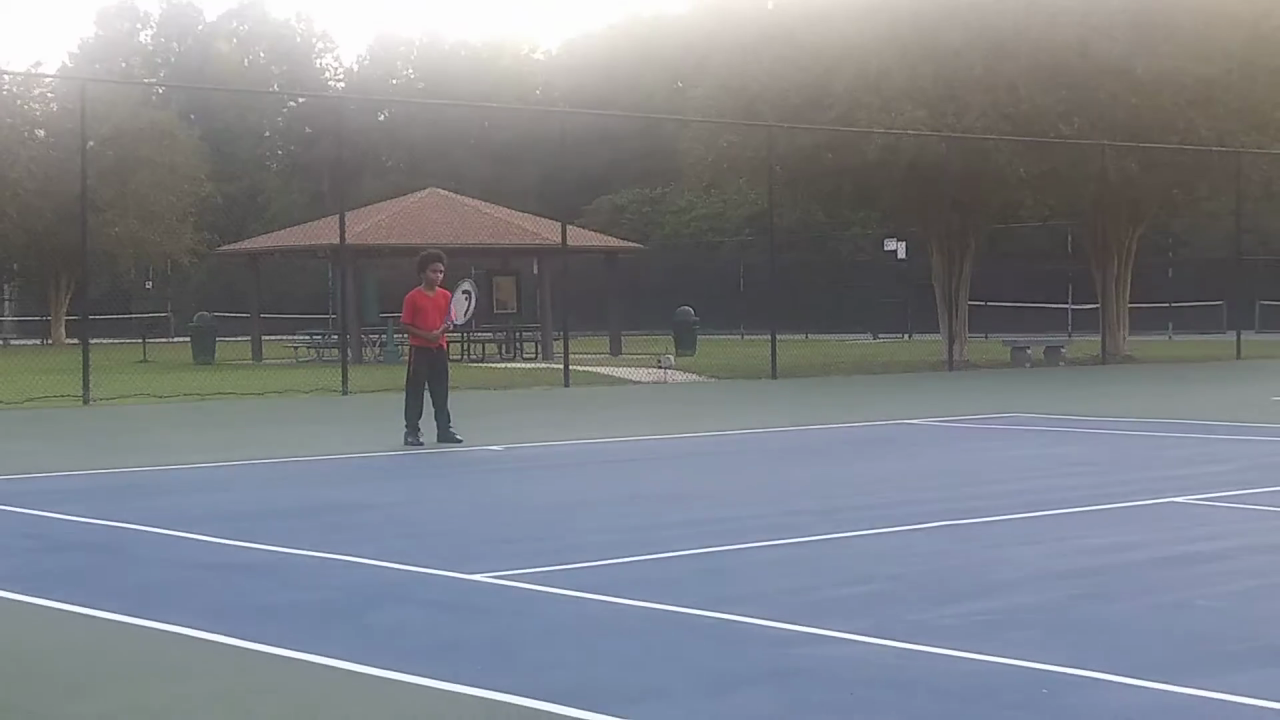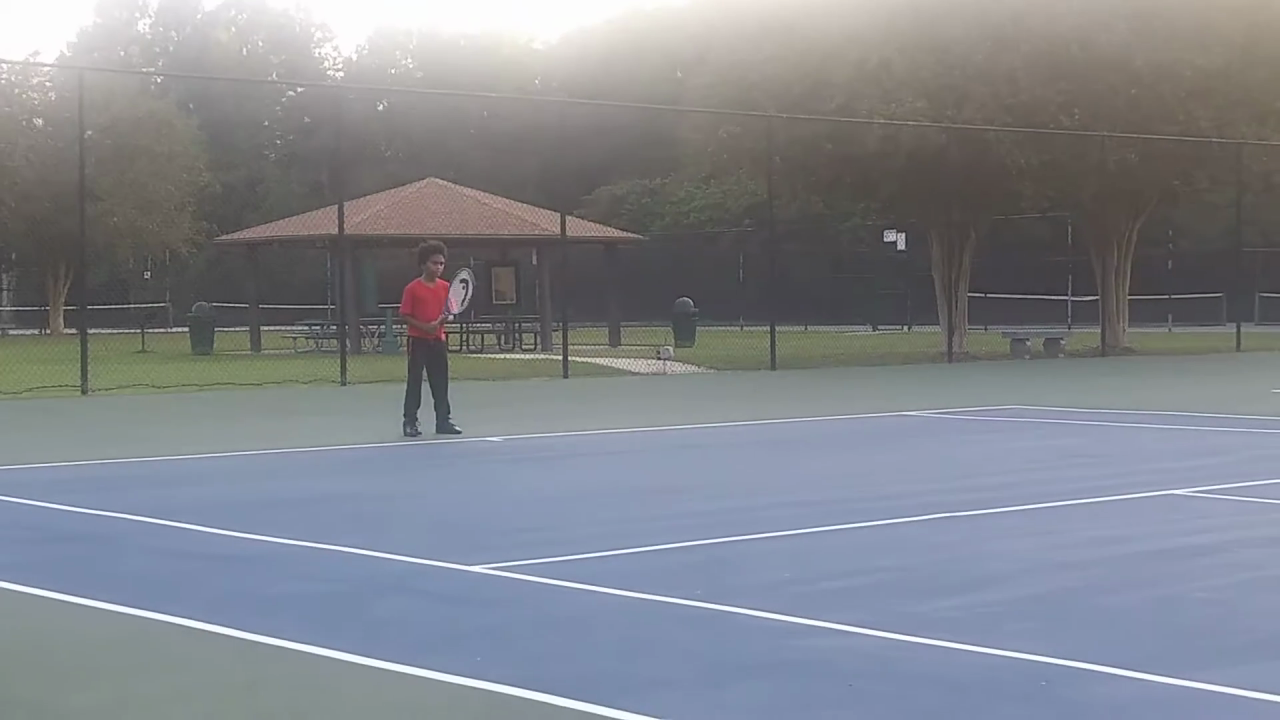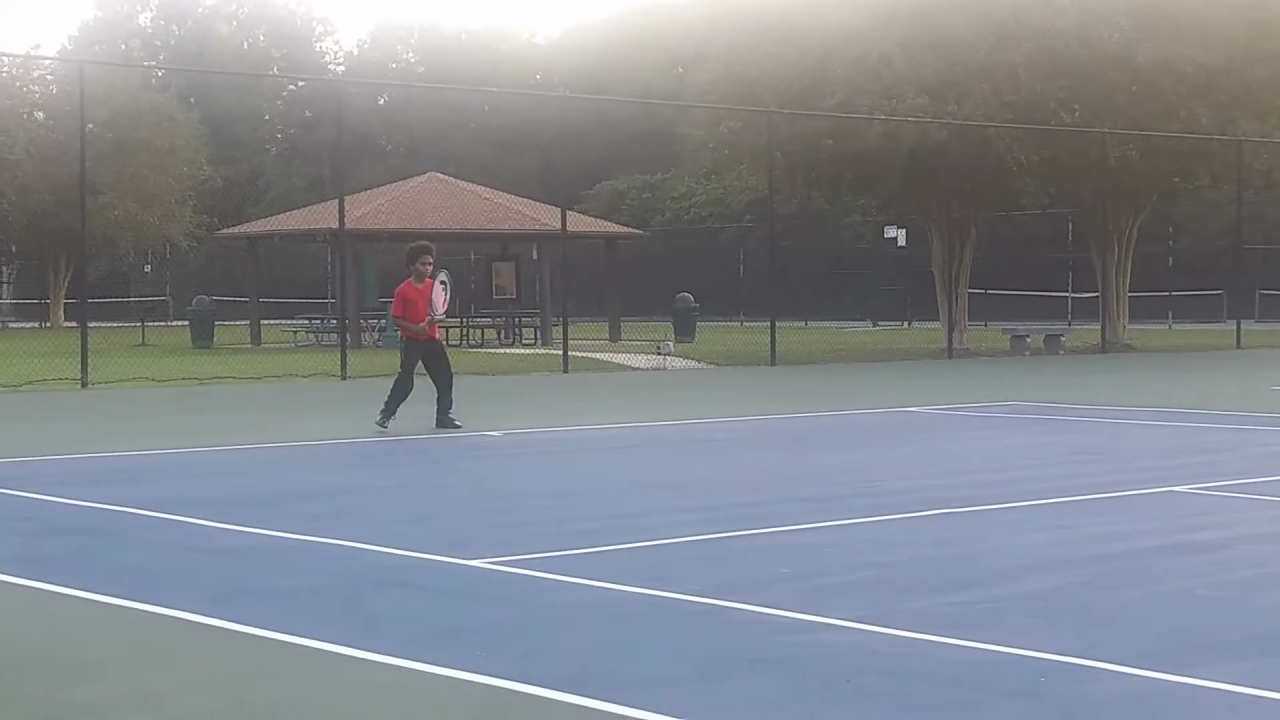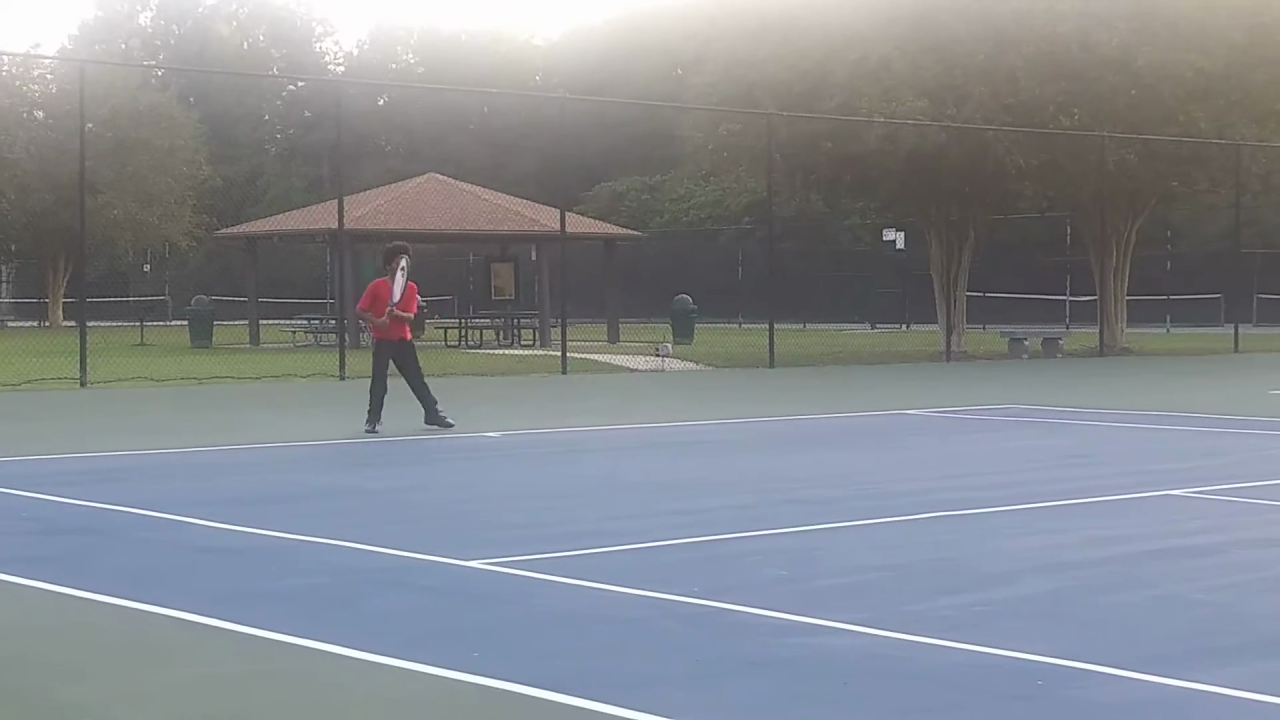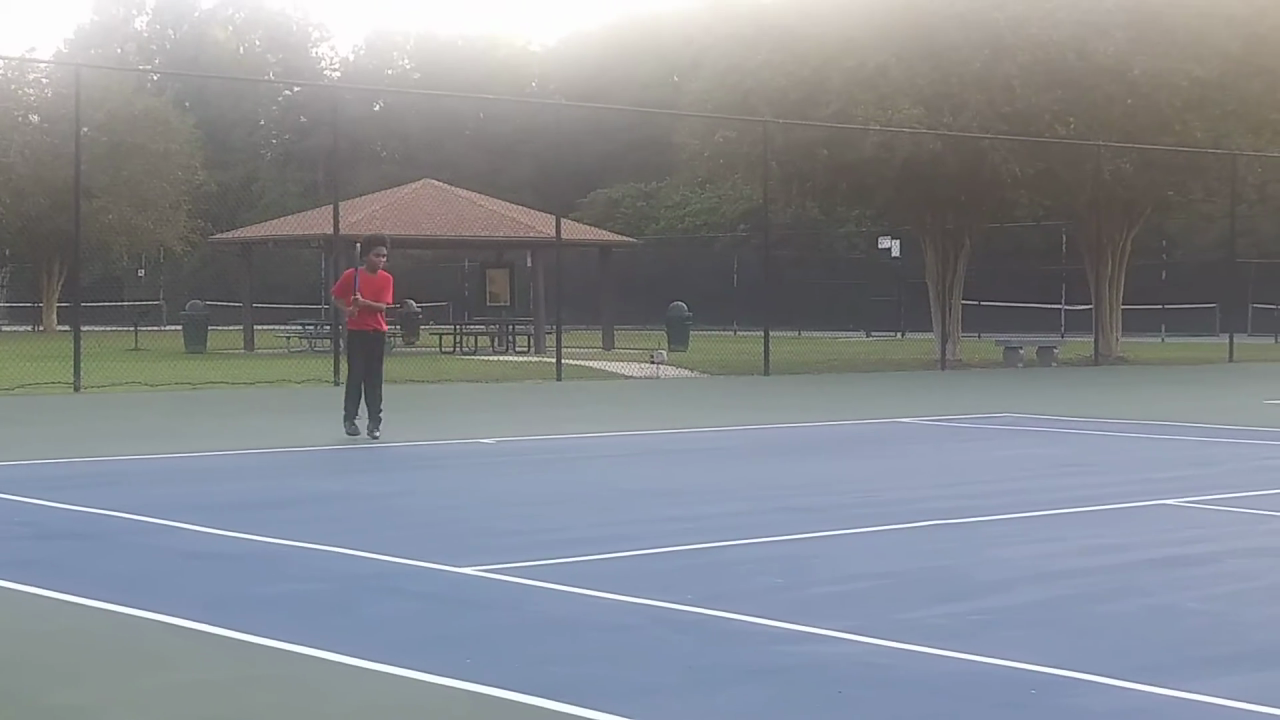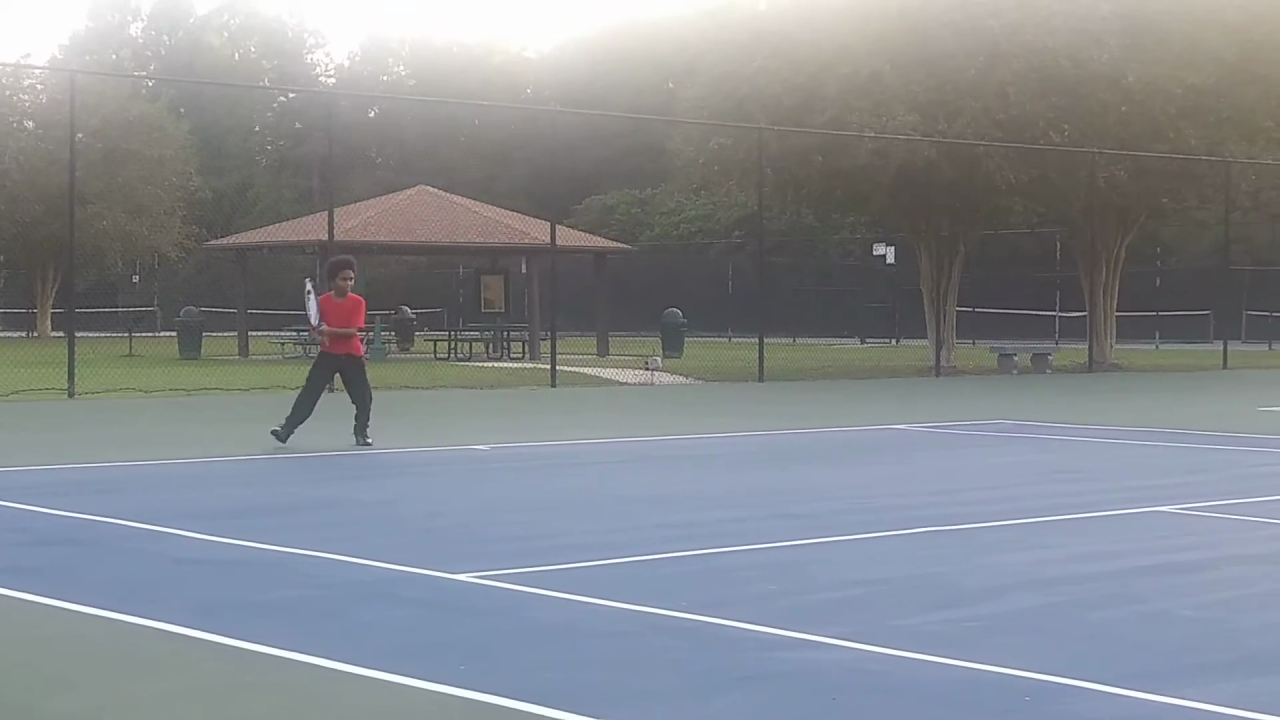
dt=0.2s
person 1, frame 1
left shoulder: (446, 296)
right shoulder: (412, 297)
left elbow: (449, 323)
right elbow: (406, 325)
left wrist: (446, 327)
right wrist: (427, 335)
left hip: (439, 349)
right hip: (420, 349)
left knee: (440, 391)
right knee: (415, 391)
left ankle: (444, 429)
right ankle: (412, 431)
person 1, frame 2
left shoulder: (446, 287)
right shoulder: (412, 288)
right elbow: (405, 316)
left wrist: (445, 319)
right wrist: (424, 326)
left hip: (438, 340)
right hip: (418, 340)
left knee: (441, 383)
right knee: (415, 381)
left ankle: (443, 421)
right ankle: (410, 422)
person 1, frame 3
left shoulder: (435, 287)
right shoulder: (403, 290)
right elbow: (396, 319)
left wrist: (435, 320)
right wrist: (415, 328)
left hip: (432, 340)
right hip: (411, 340)
left knee: (445, 377)
right knee: (405, 379)
left ankle: (444, 415)
right ankle: (387, 413)
person 1, frame 4
left shoulder: (411, 288)
right shoulder: (376, 286)
left elbow: (411, 316)
right elbow: (361, 311)
left wrist: (398, 314)
right wrist: (376, 321)
left hip: (404, 340)
right hip: (383, 341)
left knee: (417, 379)
right knee: (379, 379)
left ankle: (432, 413)
right ankle: (373, 419)
person 1, frame 5
left shoulder: (387, 279)
right shoulder: (350, 275)
left elbow: (383, 306)
right elbow: (336, 296)
left wrist: (364, 302)
right wrist: (347, 309)
left hip: (377, 332)
right hip: (356, 331)
left knee: (374, 377)
right knee: (355, 375)
left ankle: (374, 421)
right ankle: (350, 418)
person 1, frame 6
left shoulder: (358, 302)
right shoulder: (322, 302)
left elbow: (354, 331)
right elbow: (315, 327)
left wrist: (330, 331)
right wrist: (319, 336)
left hip: (352, 356)
right hip: (328, 354)
left knee: (363, 396)
right knee: (310, 391)
left ankle: (361, 431)
right ankle: (287, 428)
